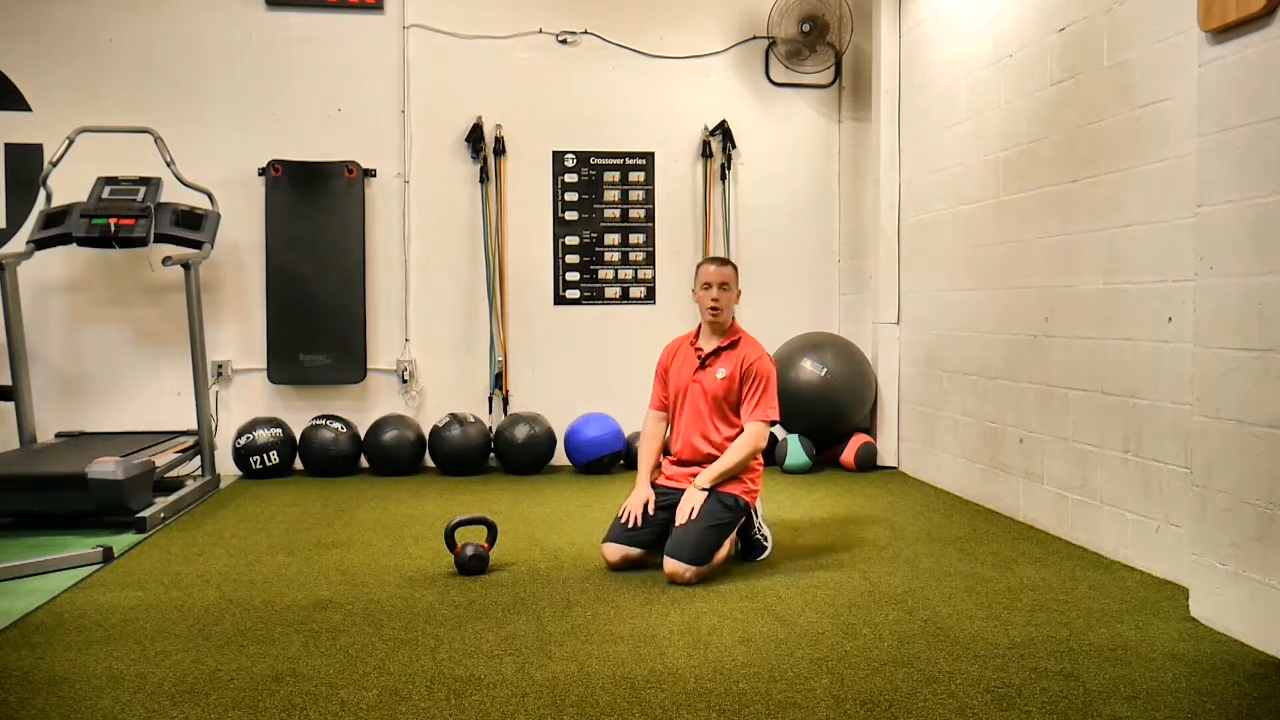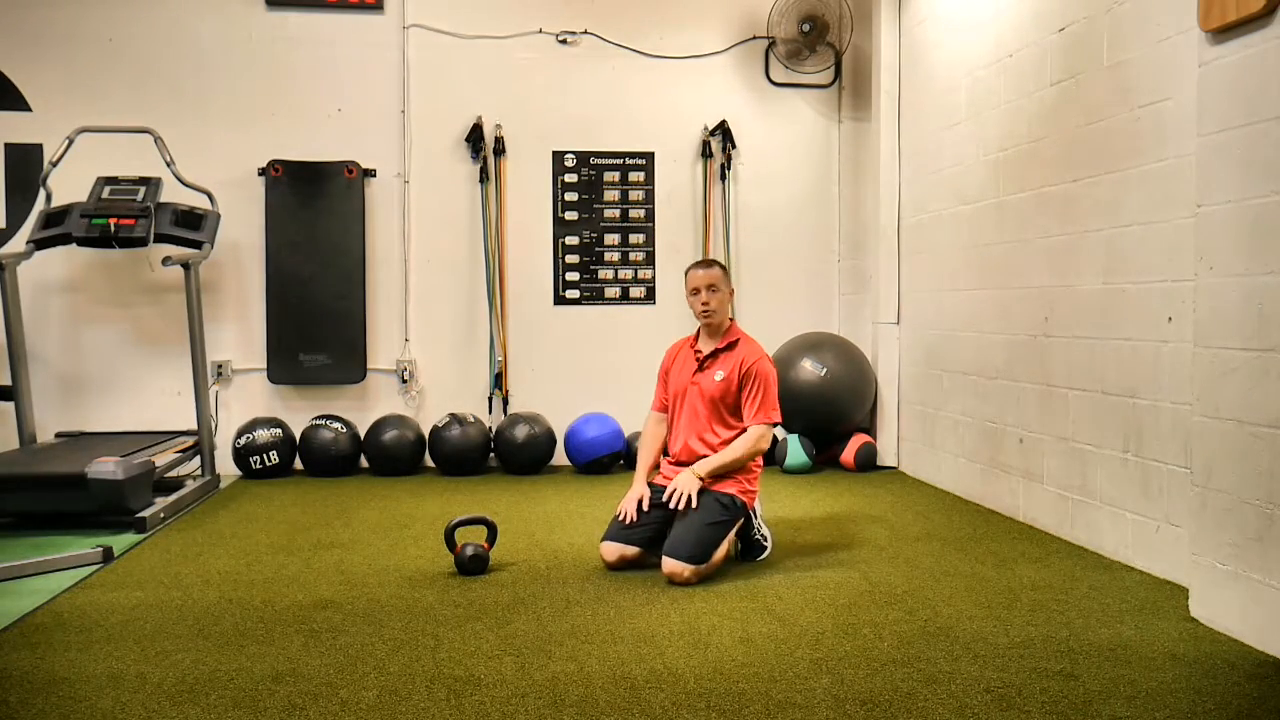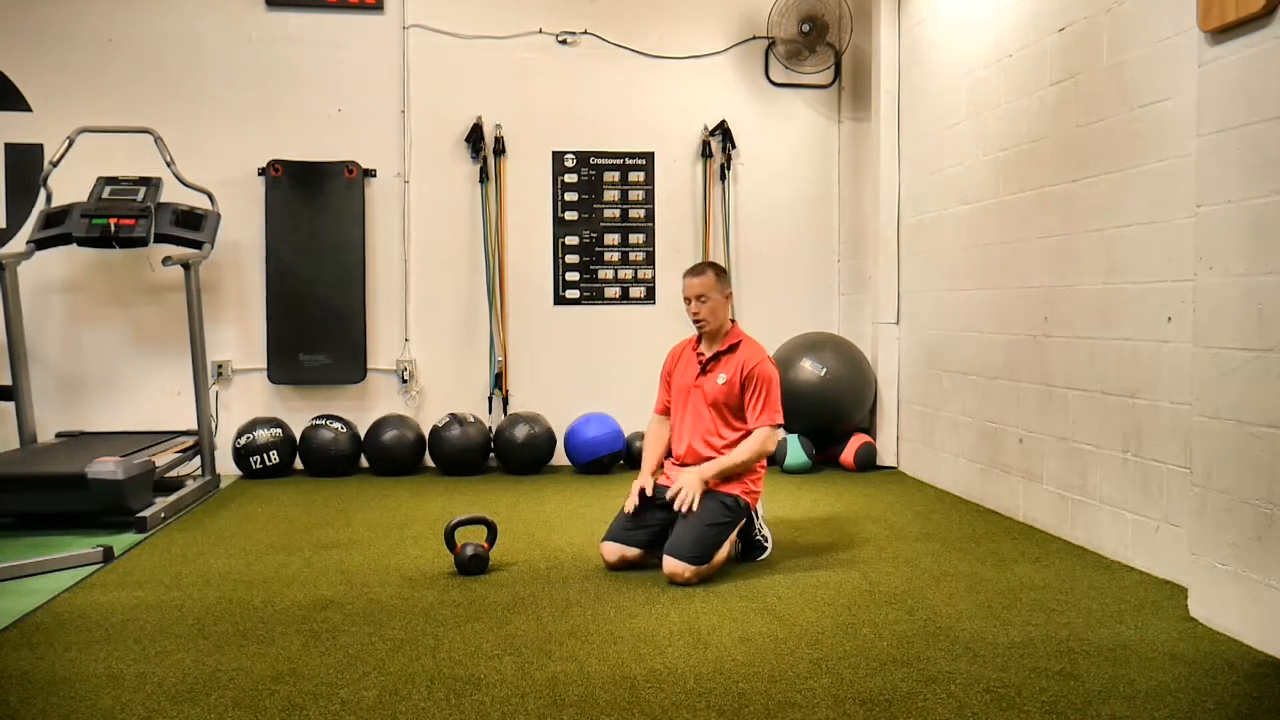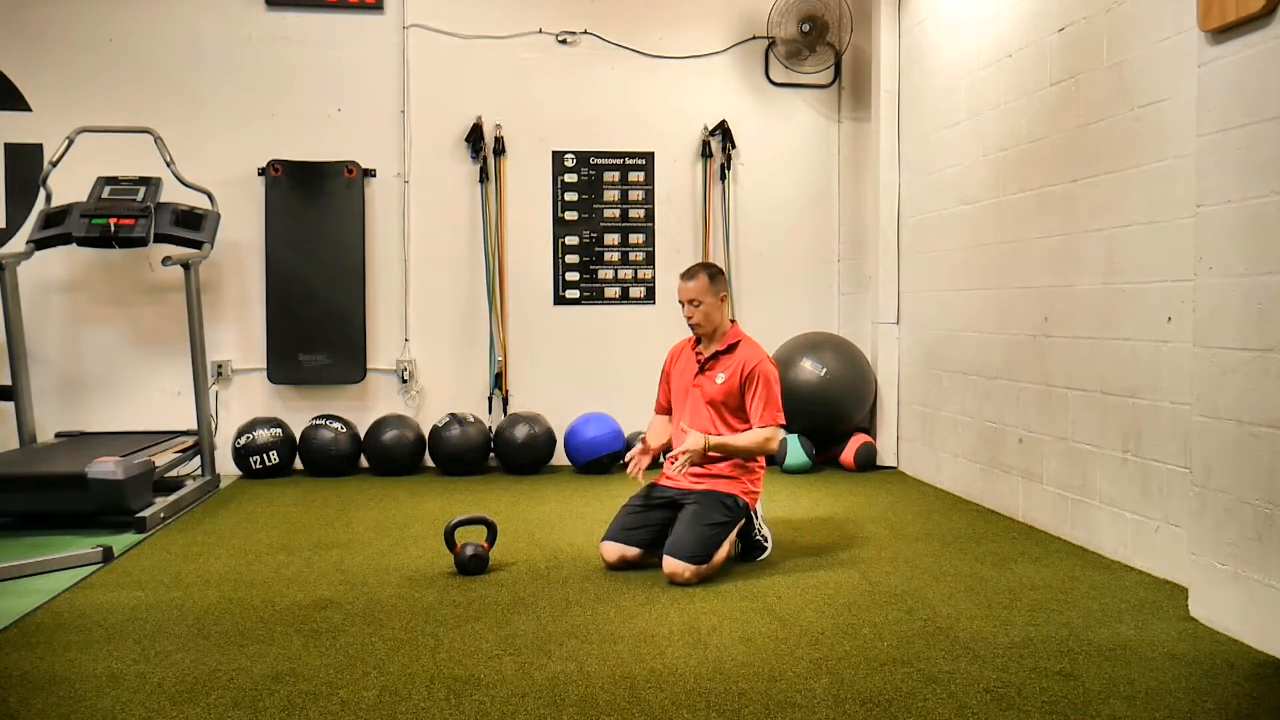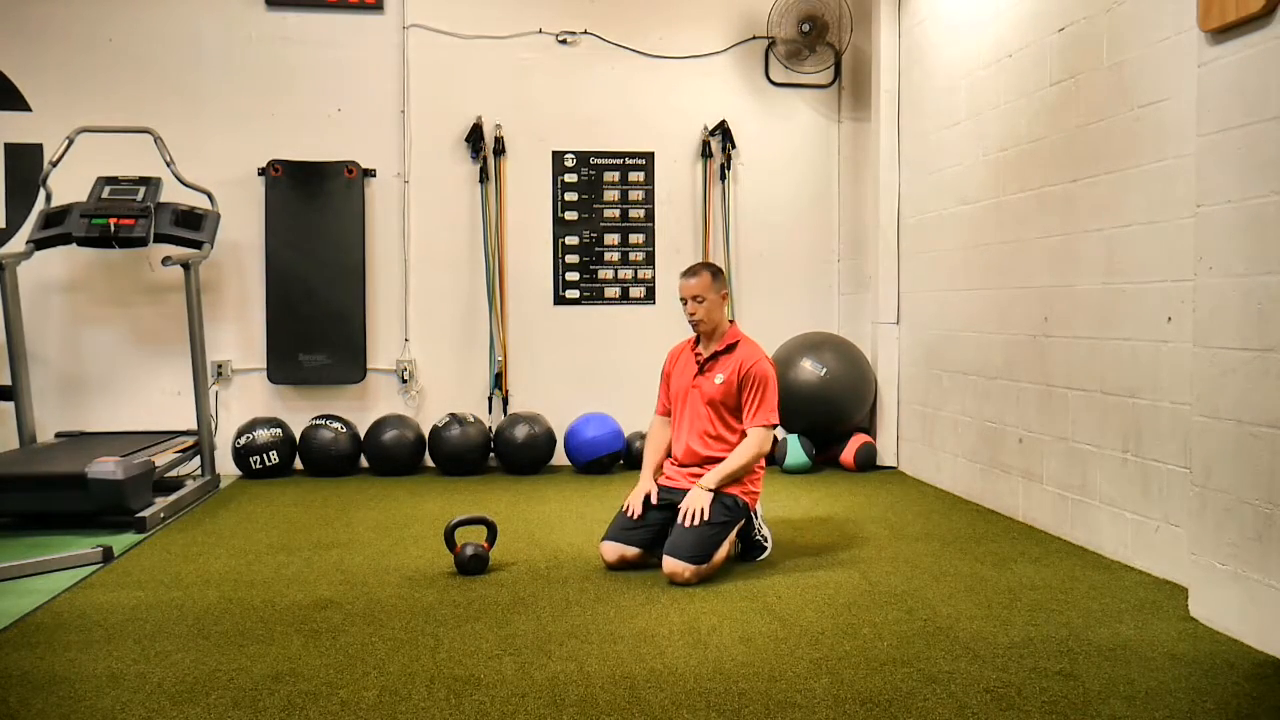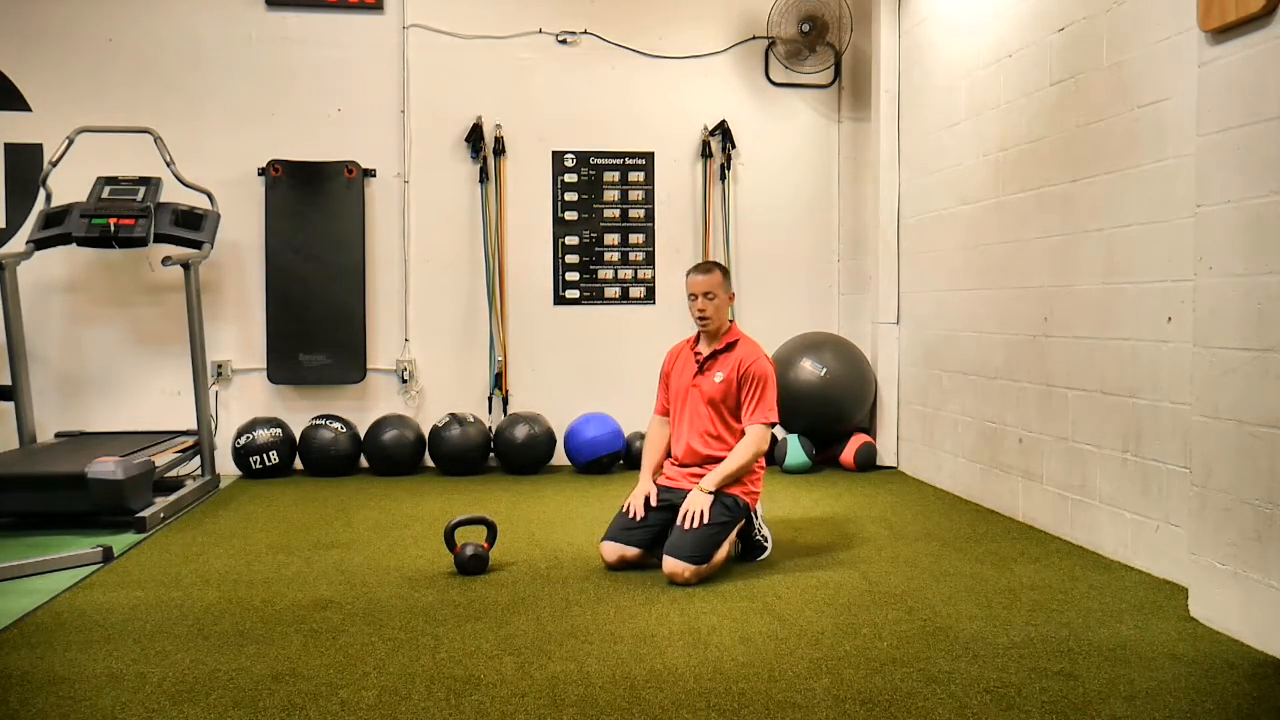
dt=0.4s
person 1, frame 1
left shoulder: (754, 358)
right shoulder: (673, 351)
left elbow: (756, 438)
right elbow: (656, 420)
left wrist: (702, 484)
right wrist: (643, 482)
left hip: (726, 483)
right hip: (673, 479)
left knee: (680, 569)
right knee: (615, 553)
left ankle: (740, 527)
right ankle: (689, 530)
person 1, frame 2
left shoulder: (752, 359)
right shoulder: (675, 354)
left elbow: (760, 438)
right elbow: (658, 421)
left wrist: (699, 472)
right wrist: (640, 480)
left hip: (724, 483)
right hip: (672, 479)
left knee: (679, 569)
right knee: (613, 553)
left ankle: (738, 529)
right ankle: (704, 531)
person 1, frame 3
left shoulder: (754, 361)
right shoulder: (677, 355)
left elbow: (766, 440)
right elbow: (662, 420)
left wrist: (704, 474)
right wrist: (646, 474)
left hip: (727, 485)
right hip: (675, 480)
left knee: (680, 569)
right knee: (614, 553)
left ankle: (740, 530)
right ankle: (696, 531)
person 1, frame 4
left shoulder: (753, 361)
right shoulder: (677, 354)
left elbow: (769, 439)
left wrist: (708, 444)
right wrist: (651, 446)
left hip: (726, 484)
right hip: (674, 480)
left knee: (680, 569)
right knee: (613, 553)
left ankle: (740, 529)
right ankle: (717, 533)
person 1, frame 5
left shoulder: (752, 361)
right shoulder: (677, 355)
left elbow: (760, 441)
left wrist: (706, 486)
right wrist: (647, 476)
left hip: (725, 486)
right hip: (674, 481)
left knee: (680, 569)
right knee: (614, 553)
left ankle: (739, 532)
right ankle: (715, 534)
person 1, frame 6
left shoulder: (751, 360)
right shoulder: (676, 355)
left elbow: (758, 440)
right elbow: (661, 421)
left wrist: (706, 487)
right wrist: (646, 478)
left hip: (726, 486)
right hip: (674, 480)
left knee: (679, 569)
right knee: (614, 553)
left ankle: (739, 531)
